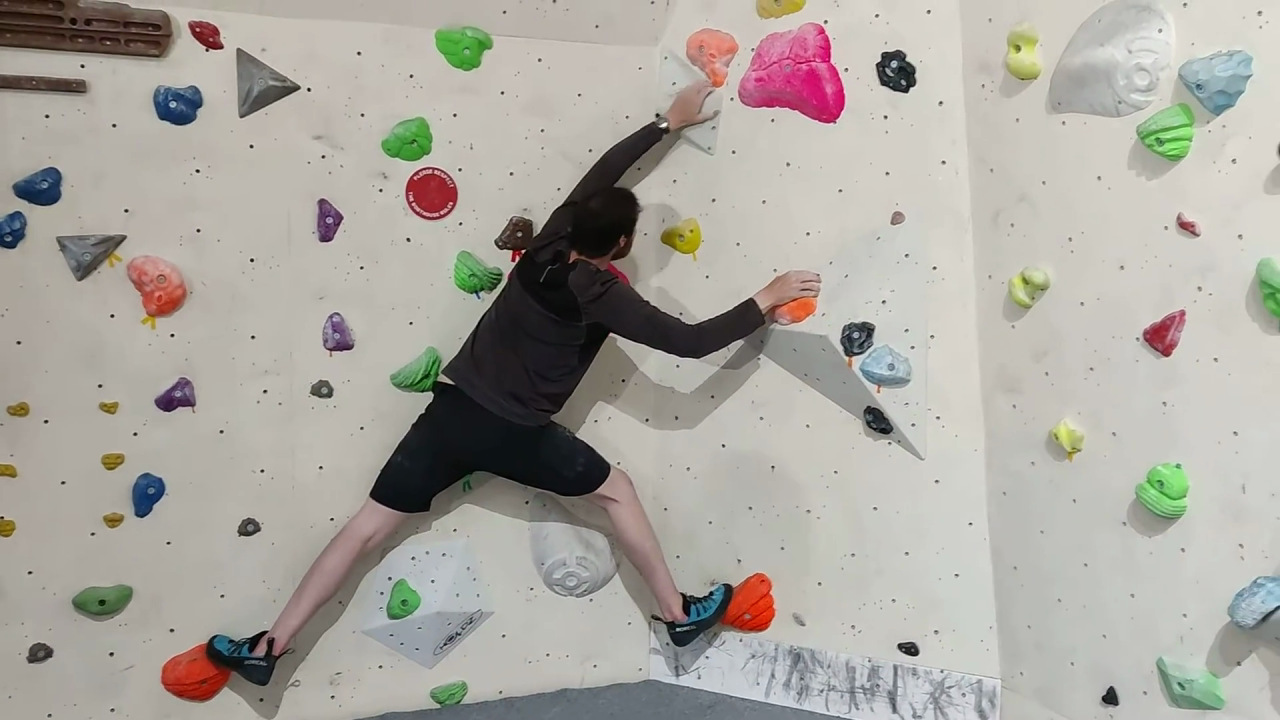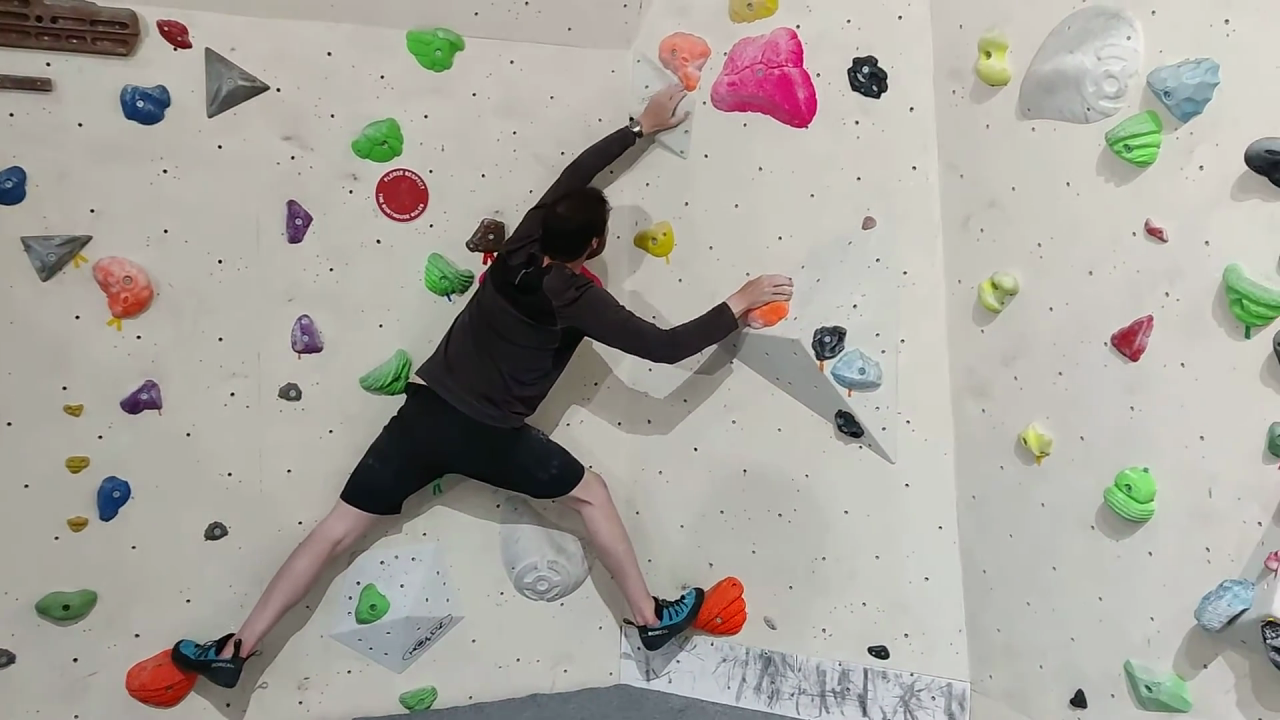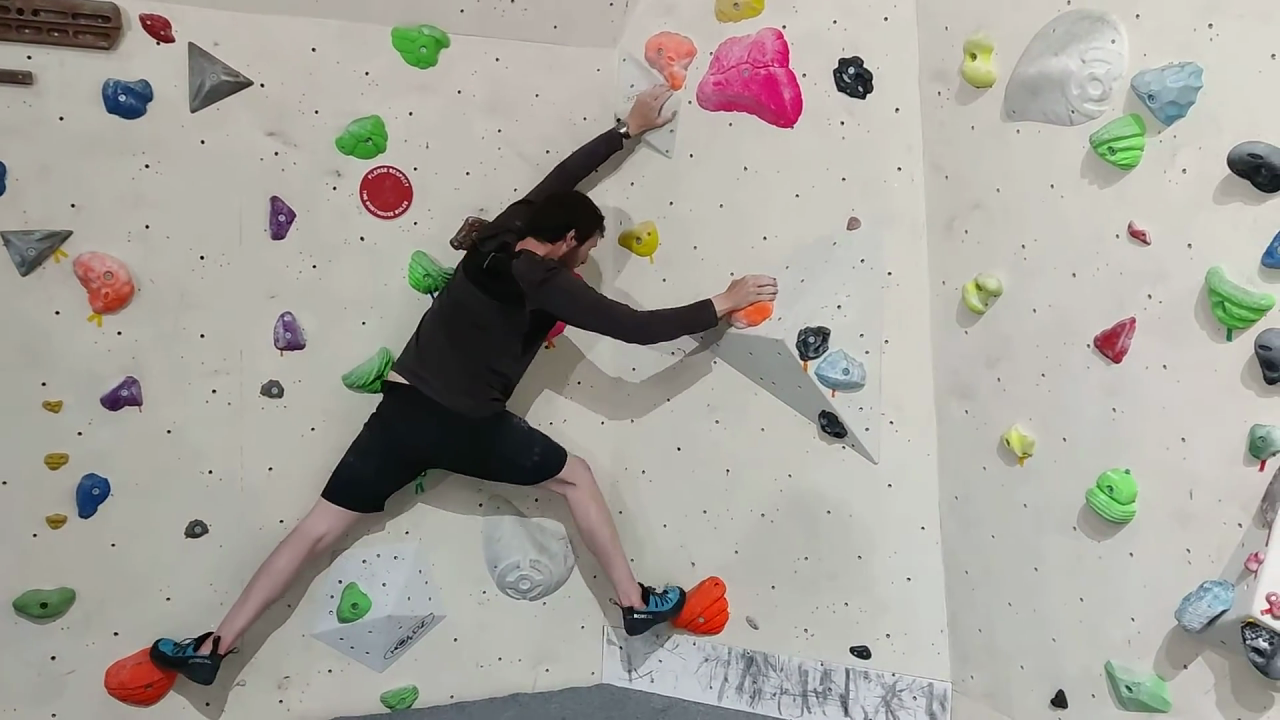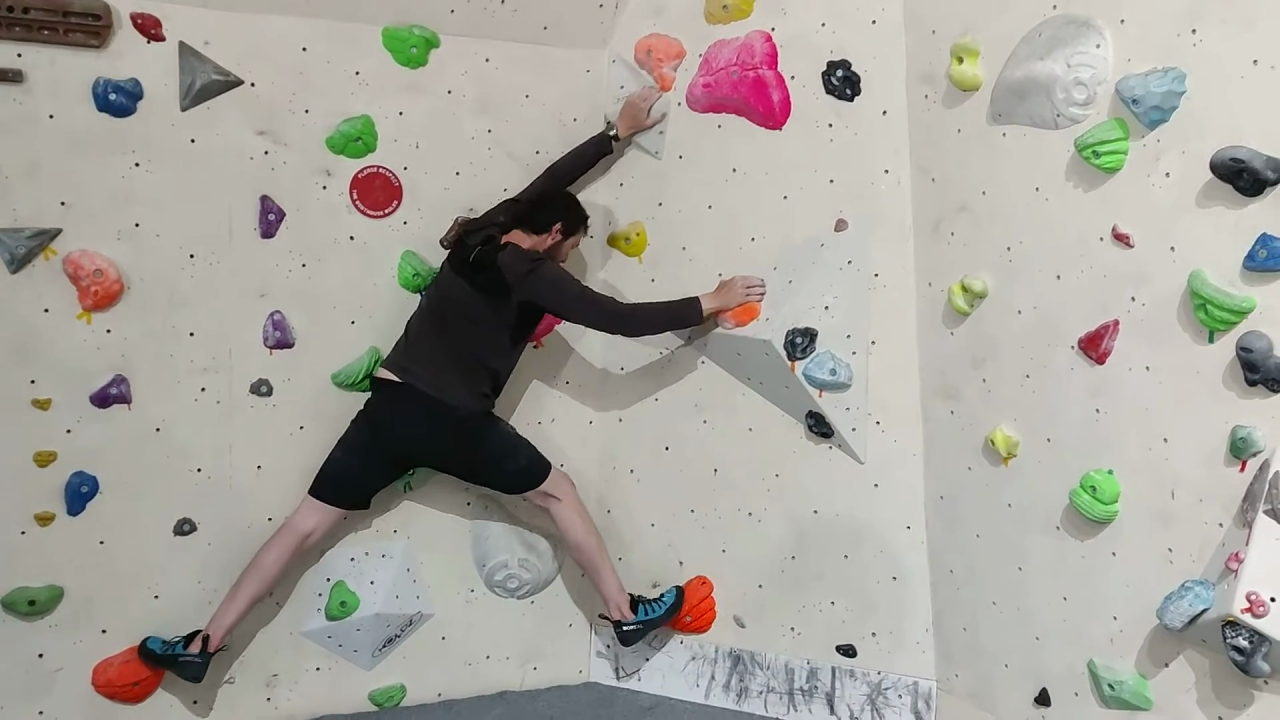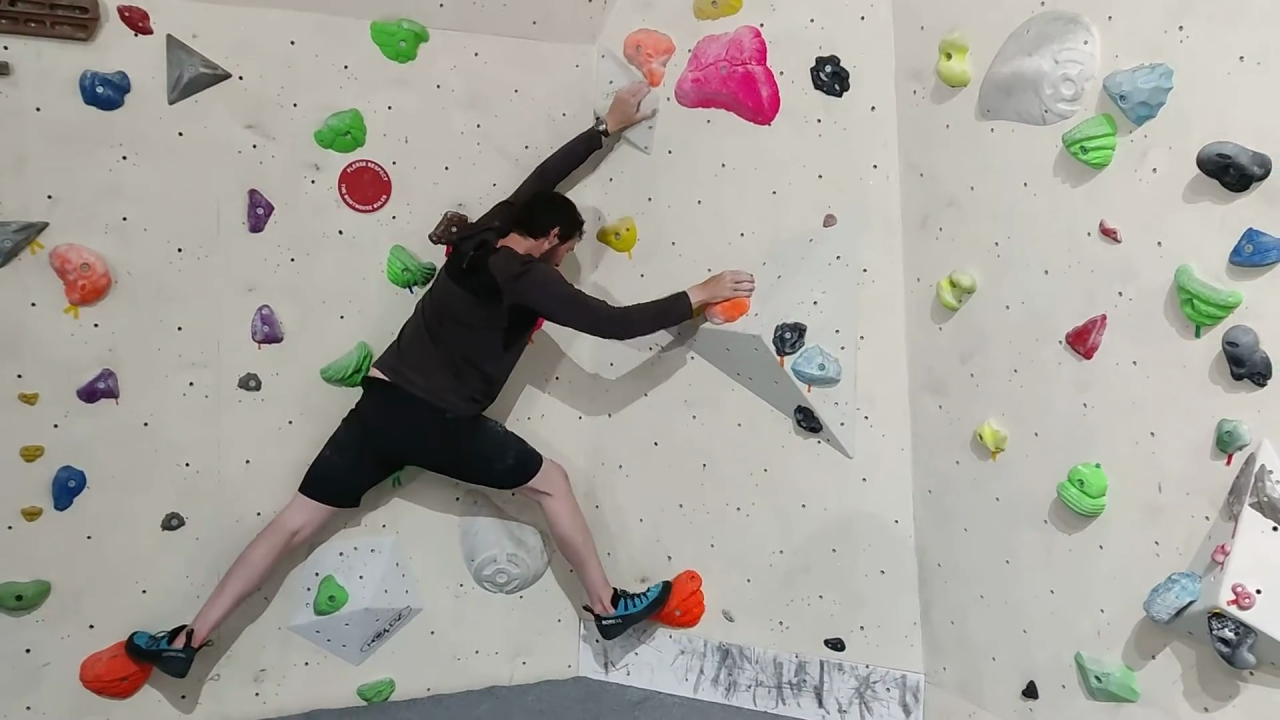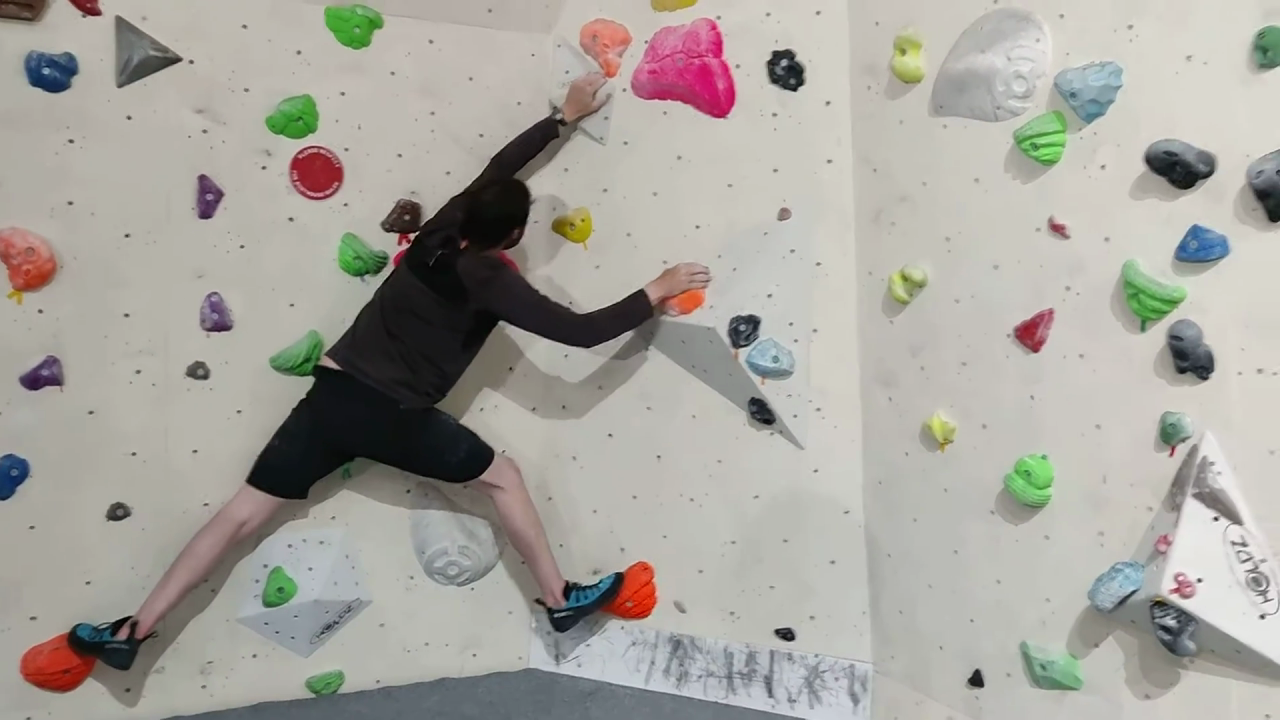
dt=0.5s
person 1, frame 1
left shoulder: (550, 240)
right shoulder: (601, 295)
left elbow: (603, 169)
right elbow: (691, 341)
left wrist: (667, 123)
right wrist: (766, 299)
left hip: (451, 411)
right hip: (514, 434)
left knee: (366, 527)
right knee: (617, 491)
left ankle: (267, 648)
right ankle: (677, 614)
person 1, frame 2
left shoulder: (523, 243)
right shoulder: (576, 299)
left elbow: (574, 172)
right elbow: (666, 346)
left wrist: (640, 127)
right wrist: (739, 304)
left hip: (424, 414)
right hip: (486, 436)
left knee: (336, 530)
right knee: (591, 493)
left ankle: (236, 649)
right ankle: (648, 618)
person 1, frame 3
left shoulder: (499, 235)
right shoulder: (548, 285)
left elbow: (562, 176)
right elbow: (639, 328)
left wrist: (627, 130)
right wrist: (721, 304)
left hip: (401, 410)
right hip: (466, 427)
left knee: (317, 529)
right knee: (578, 477)
left ankle: (213, 647)
right ankle: (634, 604)
person 1, frame 4
left shoulder: (479, 233)
right shoulder: (533, 275)
left elbow: (548, 179)
right elbow: (626, 320)
left wrist: (616, 133)
right wrist: (710, 303)
left hip: (389, 406)
right hip: (452, 423)
left knee: (304, 525)
right knee: (558, 491)
left ankle: (203, 644)
right ankle: (623, 613)
person 1, frame 5
left shoulder: (481, 237)
right shoulder: (527, 279)
left elbow: (541, 177)
right elbow: (618, 323)
left wrist: (606, 128)
right wrist: (699, 295)
left hip: (380, 406)
right hip: (441, 425)
left knee: (293, 523)
right knee: (552, 482)
left ankle: (188, 641)
right ankle: (607, 606)
person 1, frame 6
left shoulder: (442, 228)
right shoulder: (491, 281)
left elbow: (499, 166)
right elbow: (582, 330)
left wrist: (564, 116)
right wrist: (657, 292)
left hip: (332, 395)
right hip: (392, 418)
left knee: (241, 513)
right knee: (504, 477)
left ankle: (132, 631)
right ankle: (558, 599)
